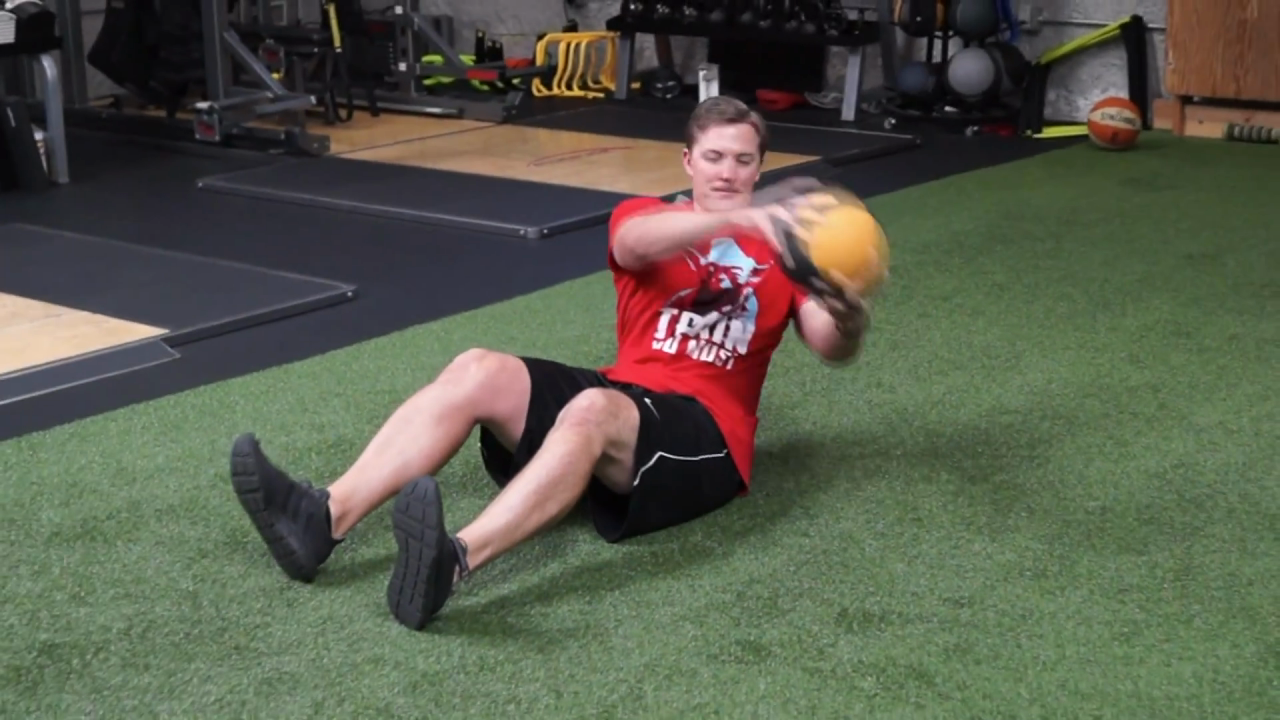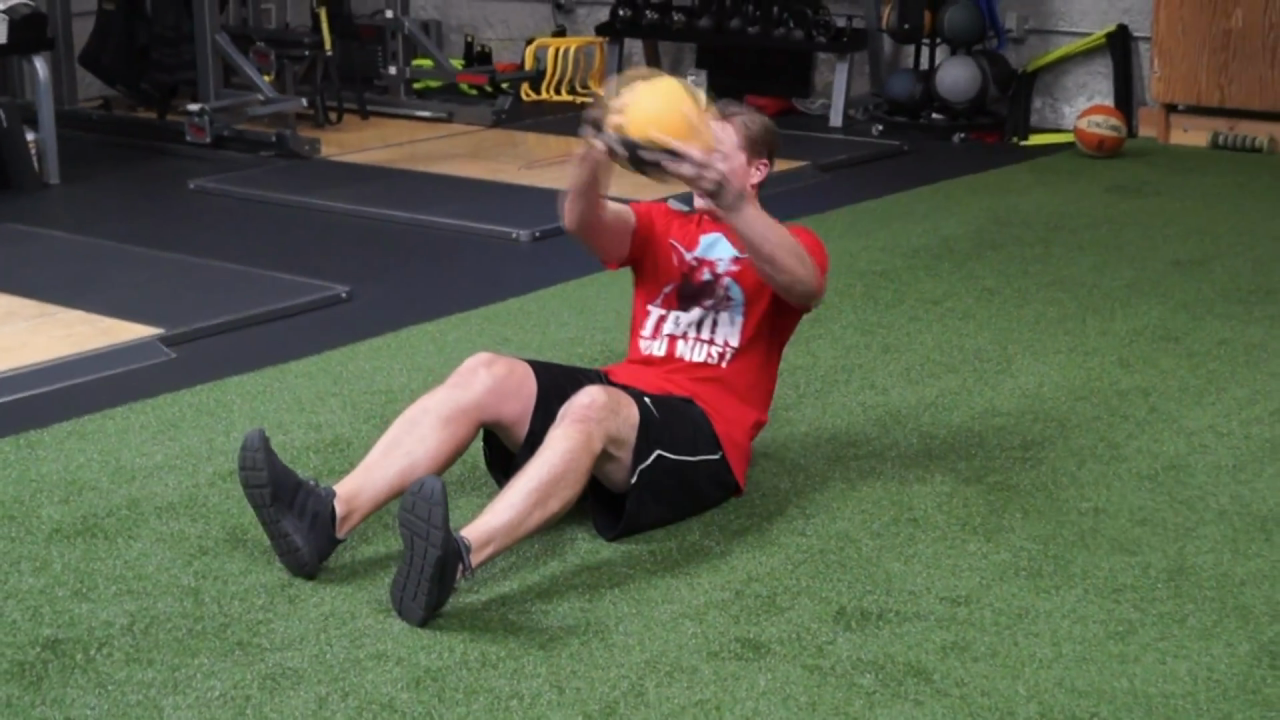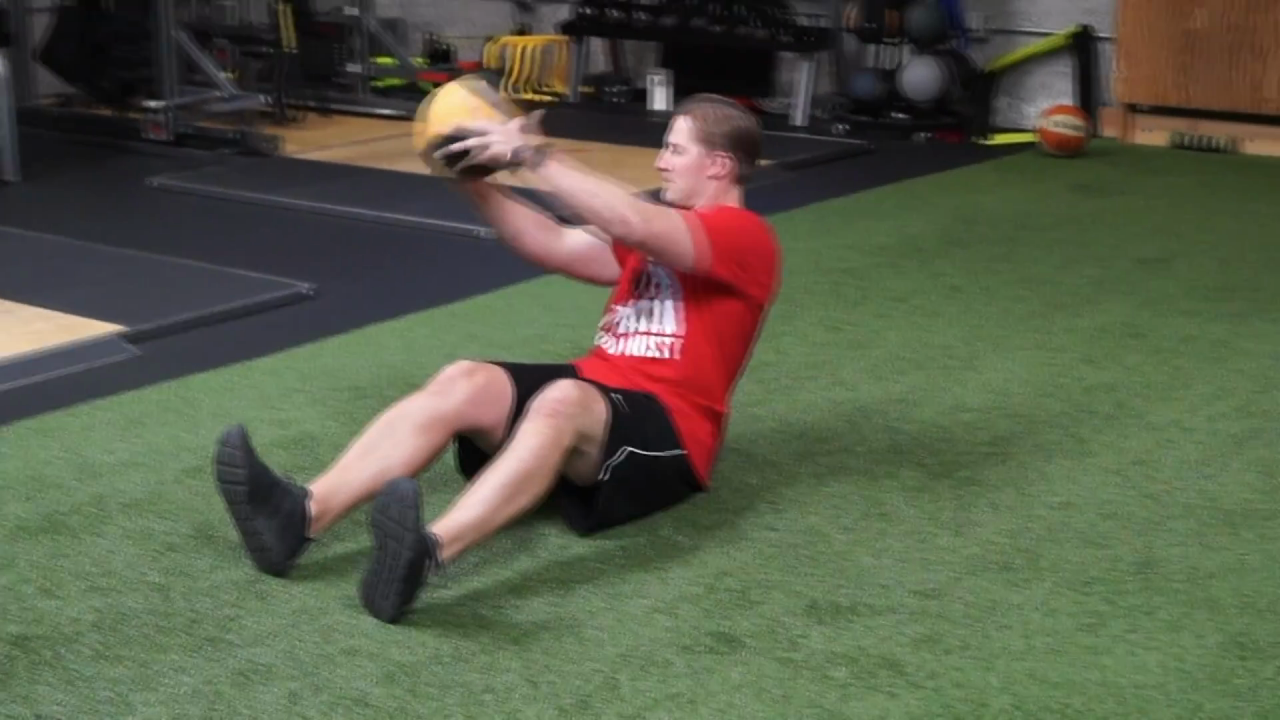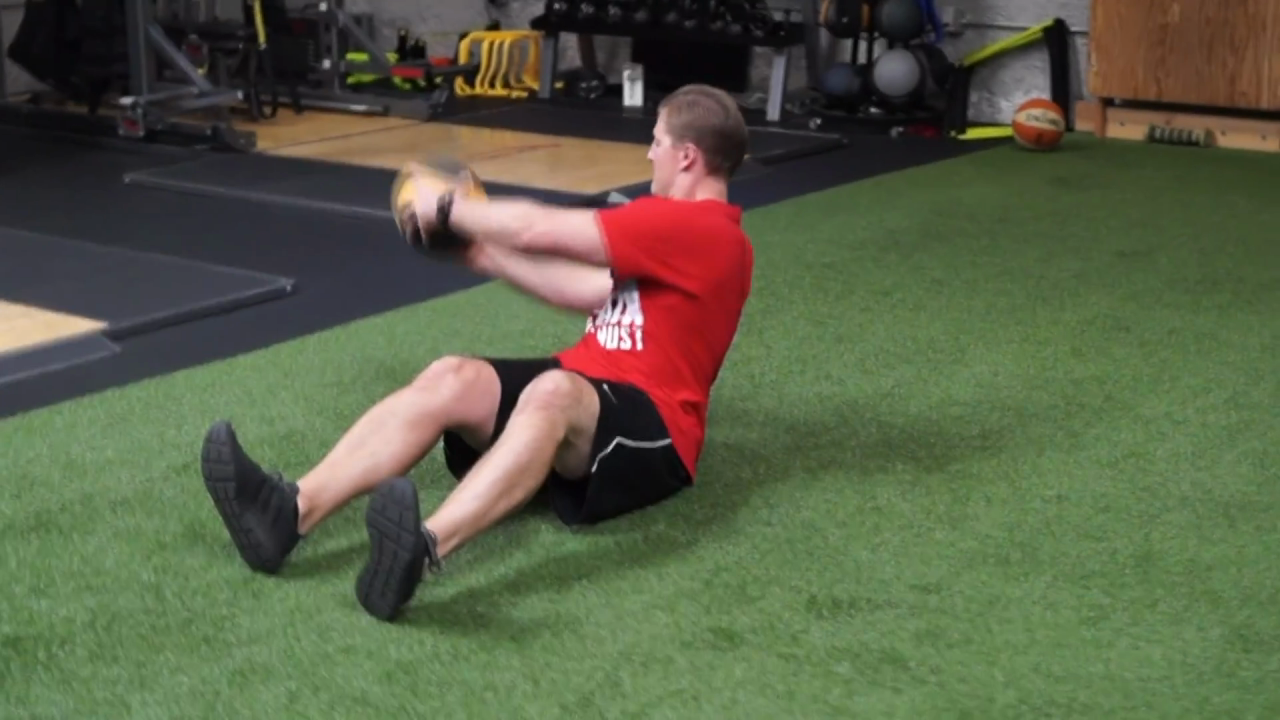
dt=0.3s
person 1, frame 1
left shoulder: (783, 254)
right shoulder: (649, 217)
left elbow: (831, 347)
right elbow: (639, 241)
left wrist: (848, 308)
right wrist: (741, 217)
left hip: (704, 433)
right hip: (622, 392)
left knee: (592, 412)
right knee: (478, 371)
left ankle: (454, 561)
right ankle: (326, 517)
person 1, frame 2
left shoulder: (794, 247)
right shoulder: (662, 225)
left elbow: (798, 277)
right elbow: (586, 220)
left wrist: (722, 194)
right wrist: (596, 158)
left hip: (705, 435)
right hip: (626, 392)
left knee: (592, 407)
right knee: (485, 373)
left ankle: (456, 559)
right ankle: (330, 515)
person 1, frame 3
left shoulder: (745, 238)
right shoulder: (653, 236)
left elbow: (633, 225)
right elbow: (555, 248)
left wrist: (534, 156)
right wrist: (480, 182)
left hip: (665, 431)
right hip: (595, 388)
left knee: (563, 401)
right knee: (463, 382)
left ankle: (428, 554)
right ankle: (305, 513)
person 1, frame 4
left shoulder: (693, 228)
right shoulder: (691, 227)
left elbow: (538, 231)
right elbow: (612, 299)
left wrist: (446, 208)
right wrist: (494, 260)
left hip: (650, 428)
left knee: (553, 392)
right knee: (451, 378)
left ankle: (423, 548)
right ankle: (293, 509)
